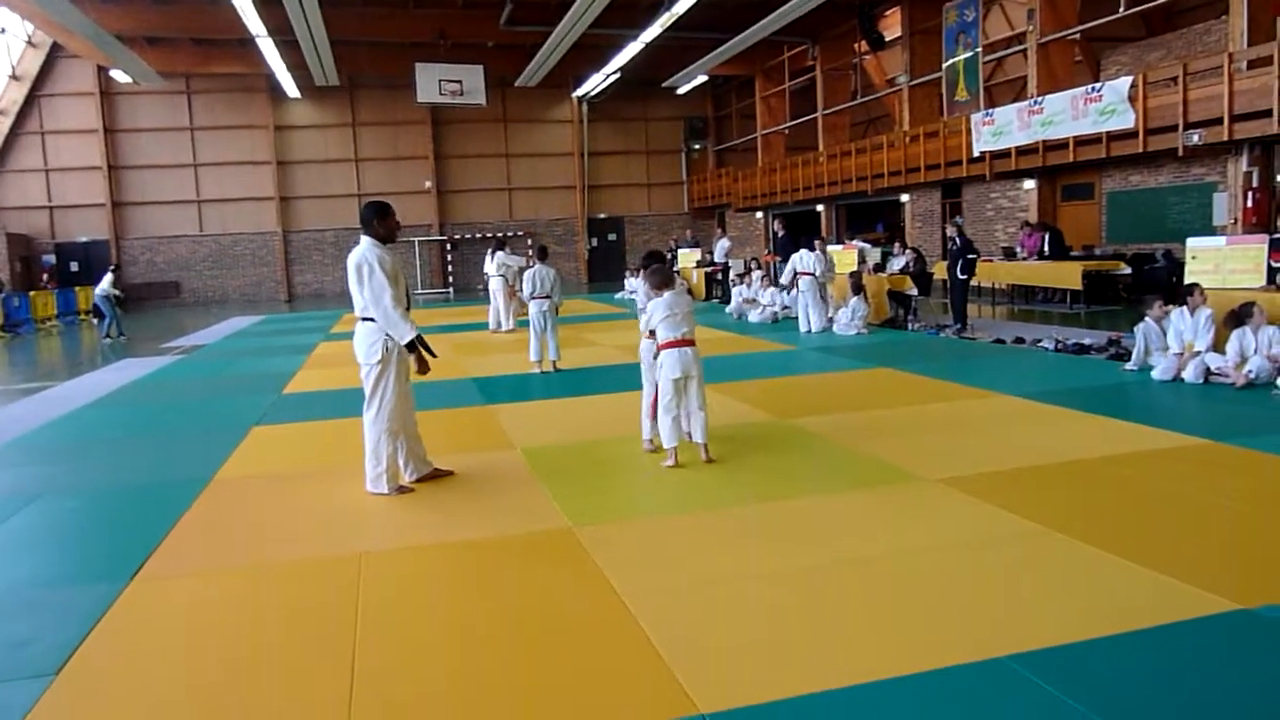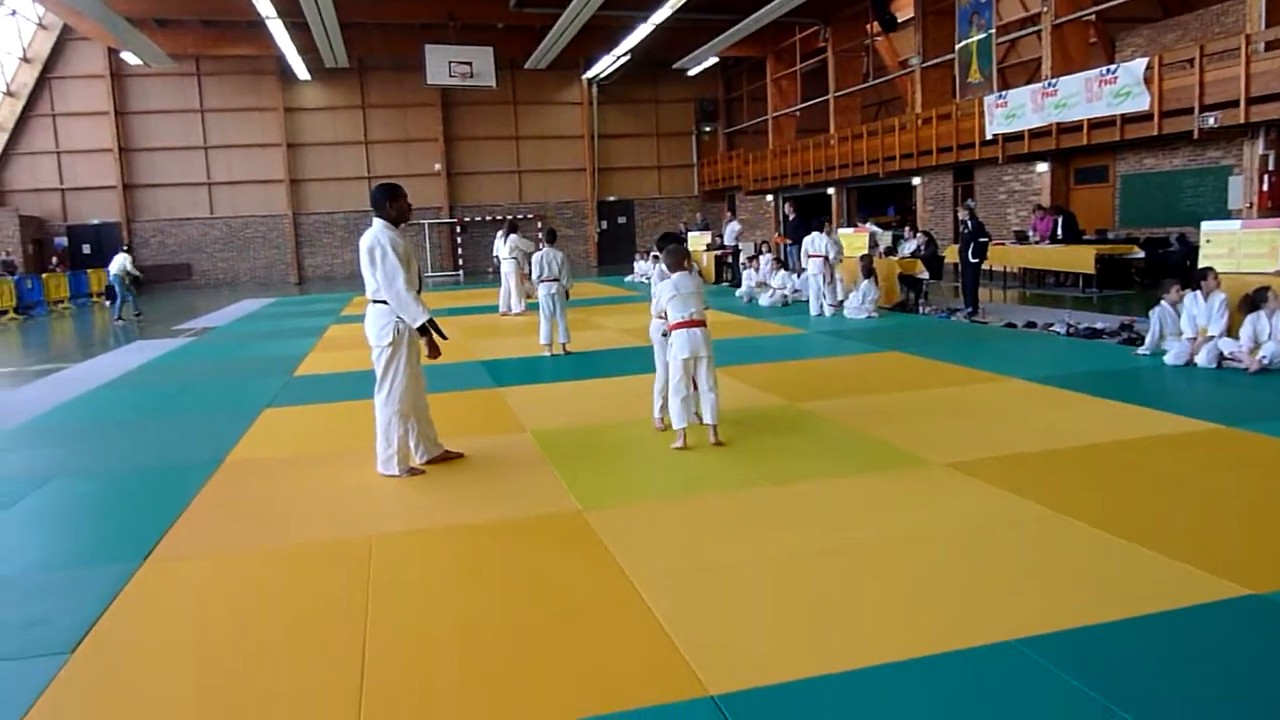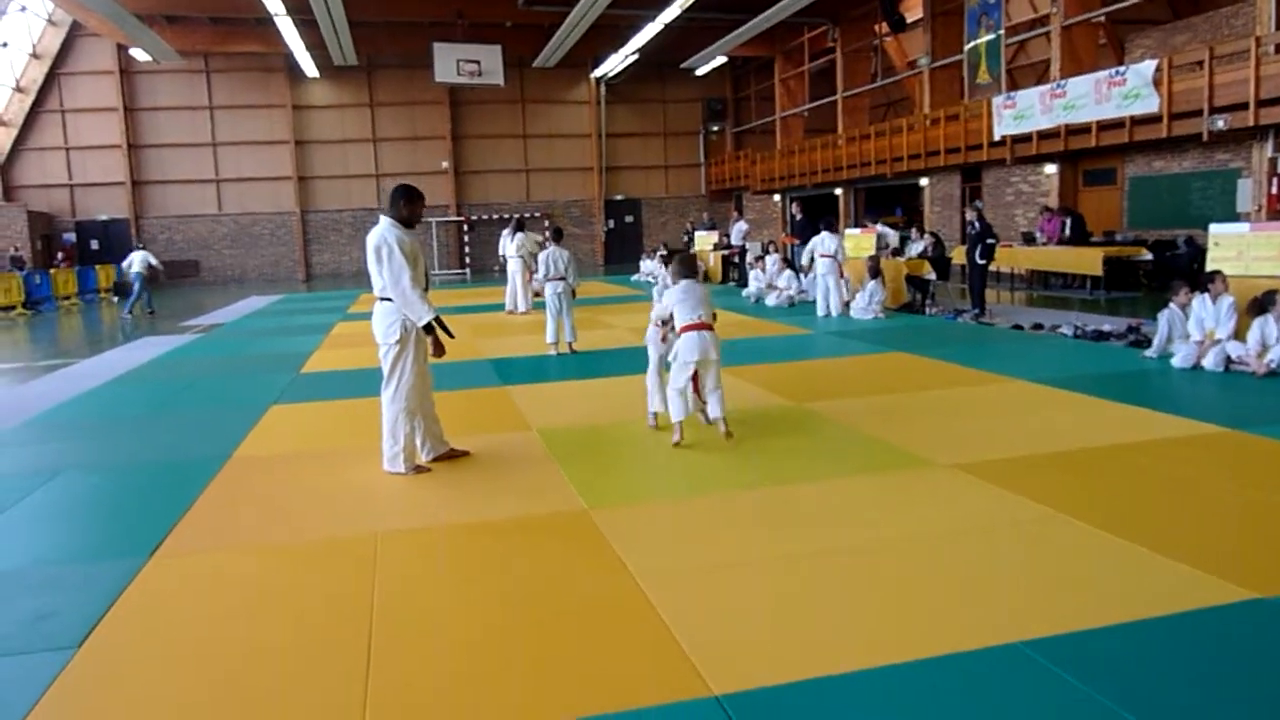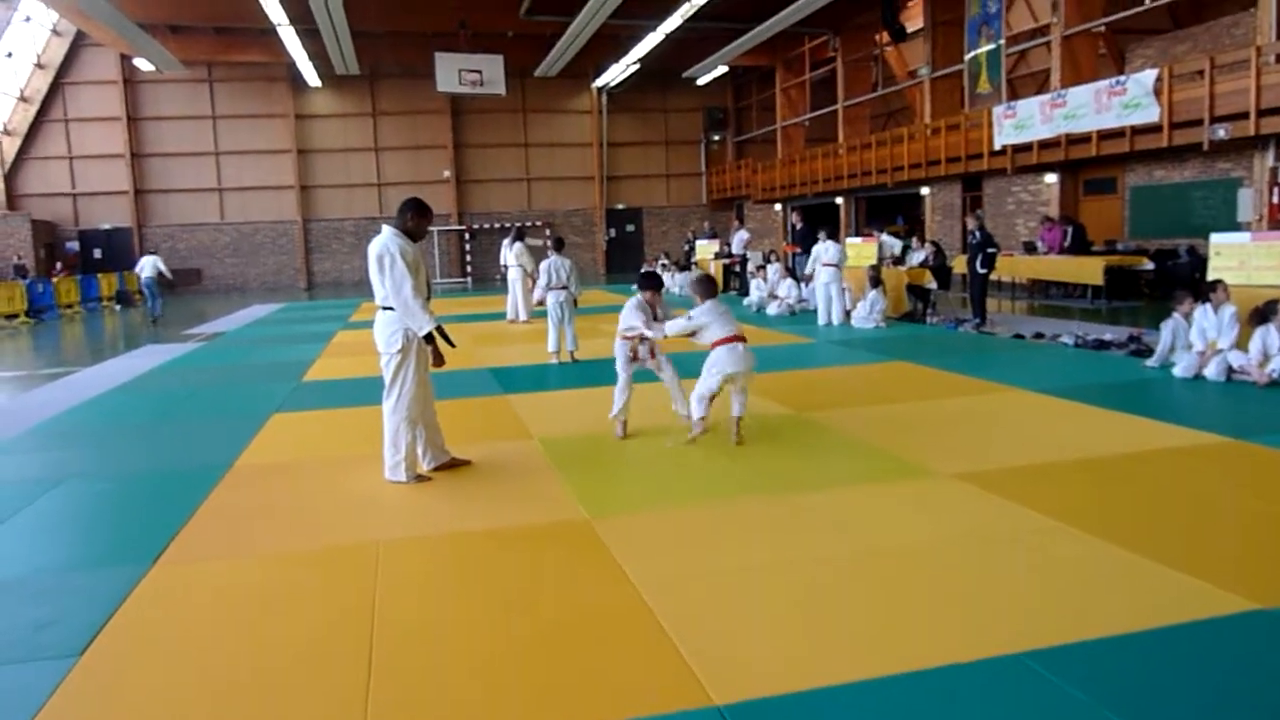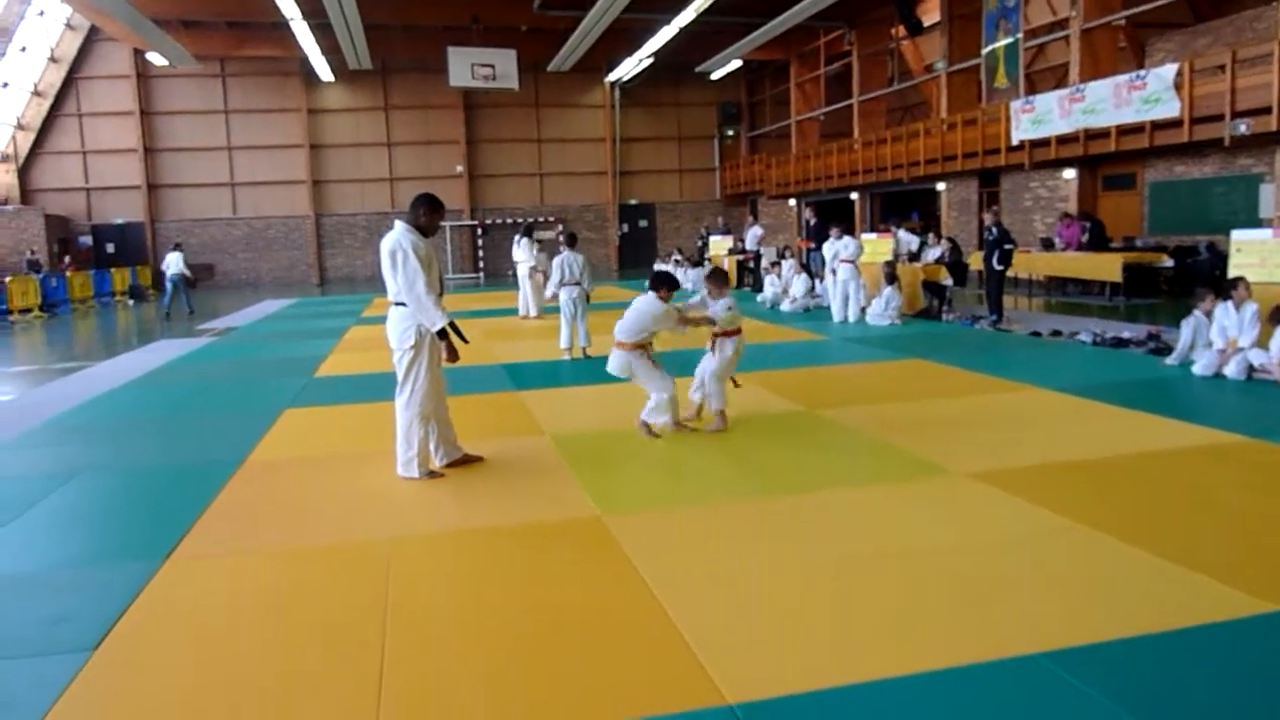
dt=0.3s
person 1, frame 1
left shoulder: (373, 253)
right shoulder: (370, 256)
right elbow: (387, 307)
left wrist: (410, 342)
right wrist: (416, 349)
left hip: (386, 338)
right hip: (380, 340)
left knee: (401, 408)
right knee: (383, 411)
left ankle: (418, 468)
right ankle: (382, 480)
person 1, frame 2
left shoulder: (384, 236)
right shoulder: (383, 239)
right elbow: (399, 290)
left wrist: (422, 324)
right wrist: (426, 333)
left hip: (397, 320)
right hip: (391, 322)
left knee: (412, 390)
right knee: (394, 394)
left ankle: (428, 451)
right ankle: (392, 462)
person 1, frame 3
left shoulder: (393, 234)
right shoulder: (389, 236)
right elbow: (405, 287)
left wrist: (427, 323)
right wrist: (432, 331)
left hip: (405, 318)
right hip: (399, 320)
left knee: (419, 388)
right knee: (401, 391)
left ankle: (434, 448)
right ankle: (398, 460)
person 1, frame 4
left shoulder: (396, 243)
right shoulder: (391, 246)
right elbow: (406, 297)
left wrist: (429, 333)
right wrist: (431, 340)
left hip: (407, 327)
right hip: (400, 329)
left knee: (421, 397)
right knee: (403, 400)
left ankle: (436, 457)
right ankle: (400, 469)
person 1, frame 5
left shoulder: (408, 239)
right shoulder: (405, 241)
right elbow: (419, 293)
left wrist: (440, 331)
right wrist: (445, 336)
left hip: (420, 323)
right hip: (413, 325)
left knee: (433, 393)
right knee: (415, 396)
left ankle: (448, 453)
right ankle: (412, 465)
person 2, frame 1
left shoulder: (655, 305)
right shoulder: (687, 299)
left elbow: (645, 327)
left hip: (670, 357)
right hip: (691, 354)
left knee: (668, 408)
right knee: (697, 405)
left ankle: (672, 455)
right ankle: (703, 450)
person 2, frame 2
left shoulder: (664, 286)
right shoulder: (697, 281)
left elbow: (655, 311)
left hip: (680, 337)
right hip: (700, 334)
left knee: (678, 389)
right knee: (707, 386)
left ankle: (681, 436)
right ankle: (713, 433)
person 2, frame 3
left shoulder: (672, 293)
right shoulder: (703, 290)
left elbow: (656, 315)
left wrist: (663, 319)
left hip: (688, 342)
right hip: (710, 340)
left knee: (676, 388)
right knee: (713, 387)
left ankle: (678, 431)
right ankle: (722, 424)
person 2, frame 4
left shoulder: (700, 313)
right shoulder: (721, 308)
left elbow: (678, 326)
left wrist: (656, 332)
left hip: (723, 354)
right hip: (742, 353)
left knee: (700, 394)
right knee: (739, 390)
left ankle: (699, 424)
right ankle: (736, 429)
person 2, frame 5
left shoulder: (729, 302)
right shoulder: (705, 296)
left elbow: (721, 319)
right elbow: (690, 305)
left hip: (730, 343)
right hip: (717, 343)
right knee: (703, 373)
left ankle: (721, 418)
right ankle: (697, 411)
person 3, frame 1
left shoulder: (674, 287)
right shoulder: (645, 293)
left elbow: (681, 312)
right elbow: (648, 321)
left hip: (673, 344)
right hip: (652, 345)
left knee: (680, 388)
right knee: (651, 392)
left ankle: (686, 429)
right ankle: (648, 437)
person 3, frame 2
left shoulder: (687, 270)
right shoulder: (659, 273)
left elbow: (693, 295)
right elbow: (660, 302)
left hip: (683, 326)
right hip: (663, 326)
left knee: (689, 369)
right knee: (664, 371)
left ankle: (692, 409)
right ankle: (659, 415)
person 3, frame 3
left shoulder: (688, 286)
right shoulder: (661, 289)
left elbow: (692, 307)
right elbow: (660, 313)
left hip: (679, 333)
right hip: (659, 333)
left knee: (691, 369)
right knee: (655, 369)
left ankle: (697, 407)
right ankle: (653, 413)
person 3, frame 4
left shoulder: (658, 304)
right shoulder: (633, 306)
right elbow: (649, 329)
left hip: (647, 344)
right hip: (627, 345)
left knee: (671, 376)
right knee: (625, 381)
left ankle: (684, 411)
right ankle: (620, 420)
person 3, frame 5
left shoulder: (640, 301)
right shoulder: (662, 308)
right elbow: (678, 325)
right wrist: (703, 321)
left hip: (624, 351)
right hip: (630, 355)
left knee: (665, 384)
right knee: (665, 389)
left ankle: (674, 421)
right ankle: (644, 422)
